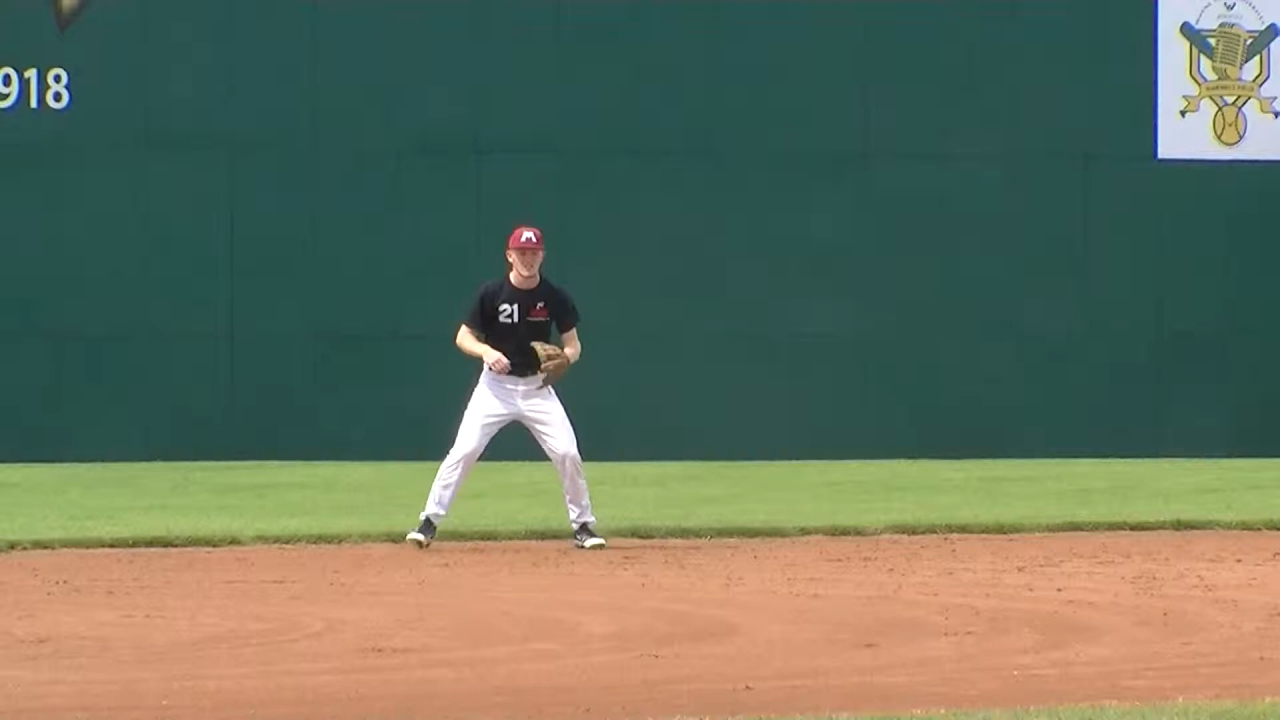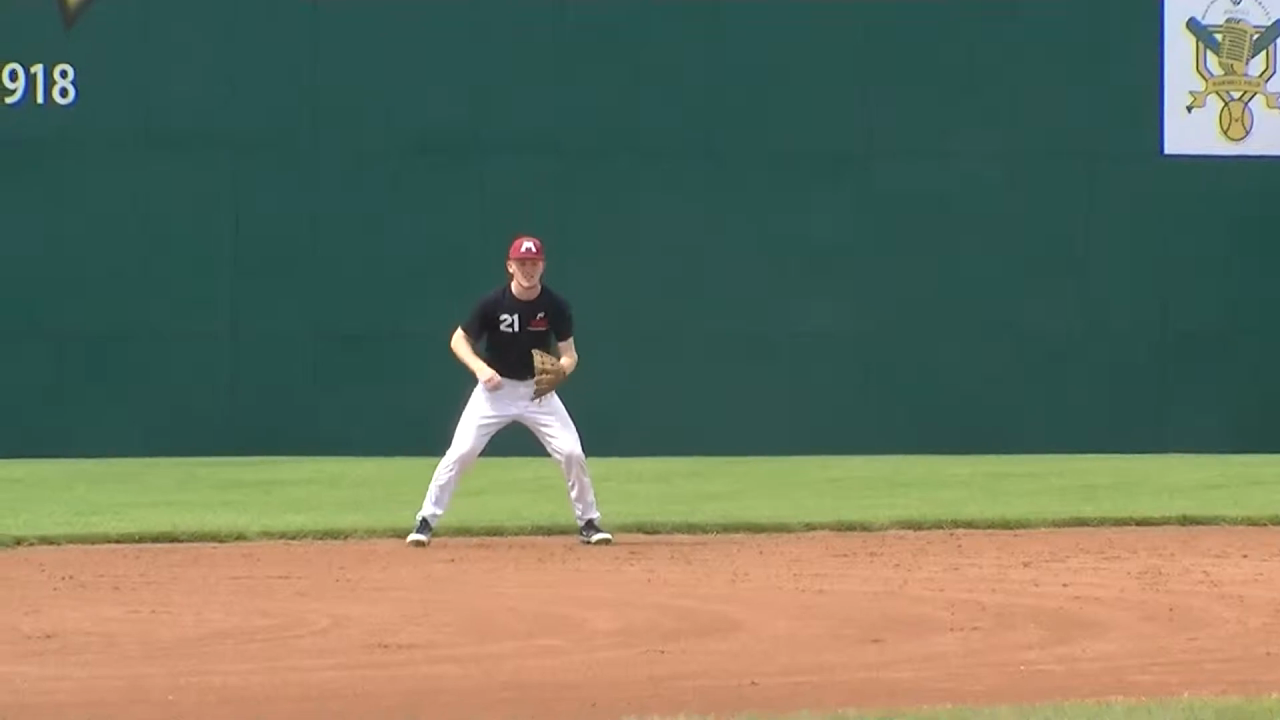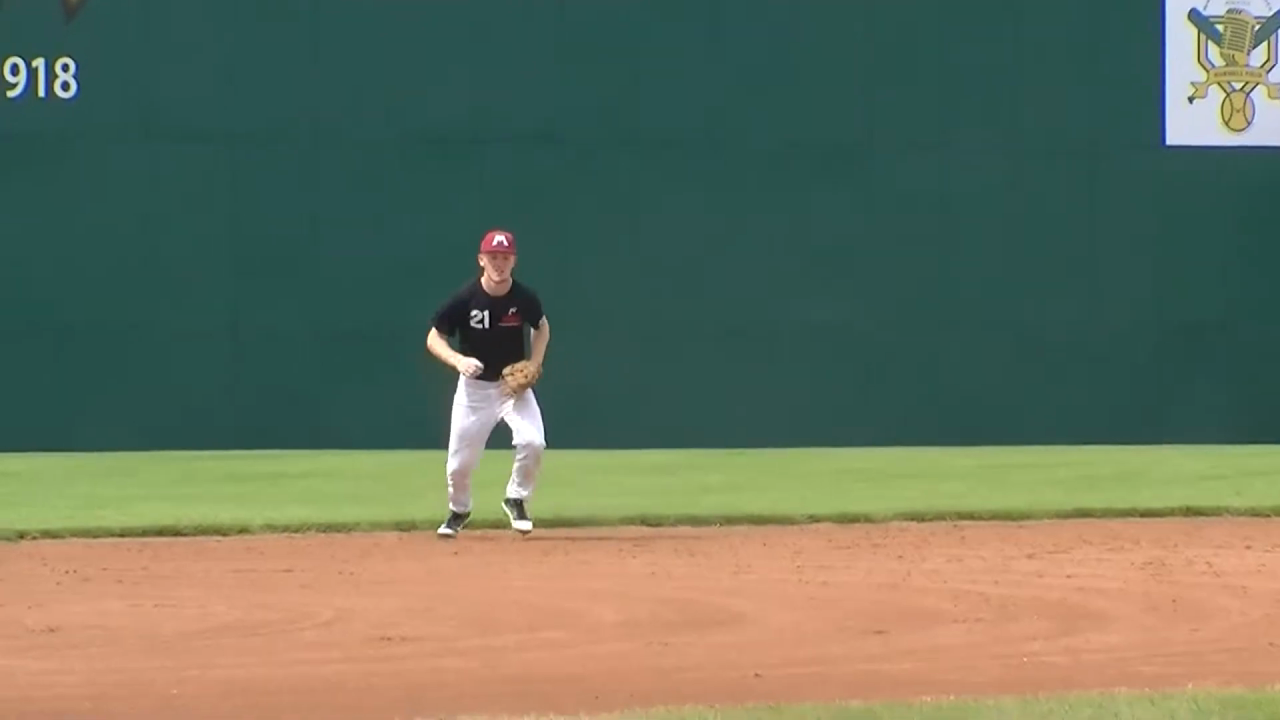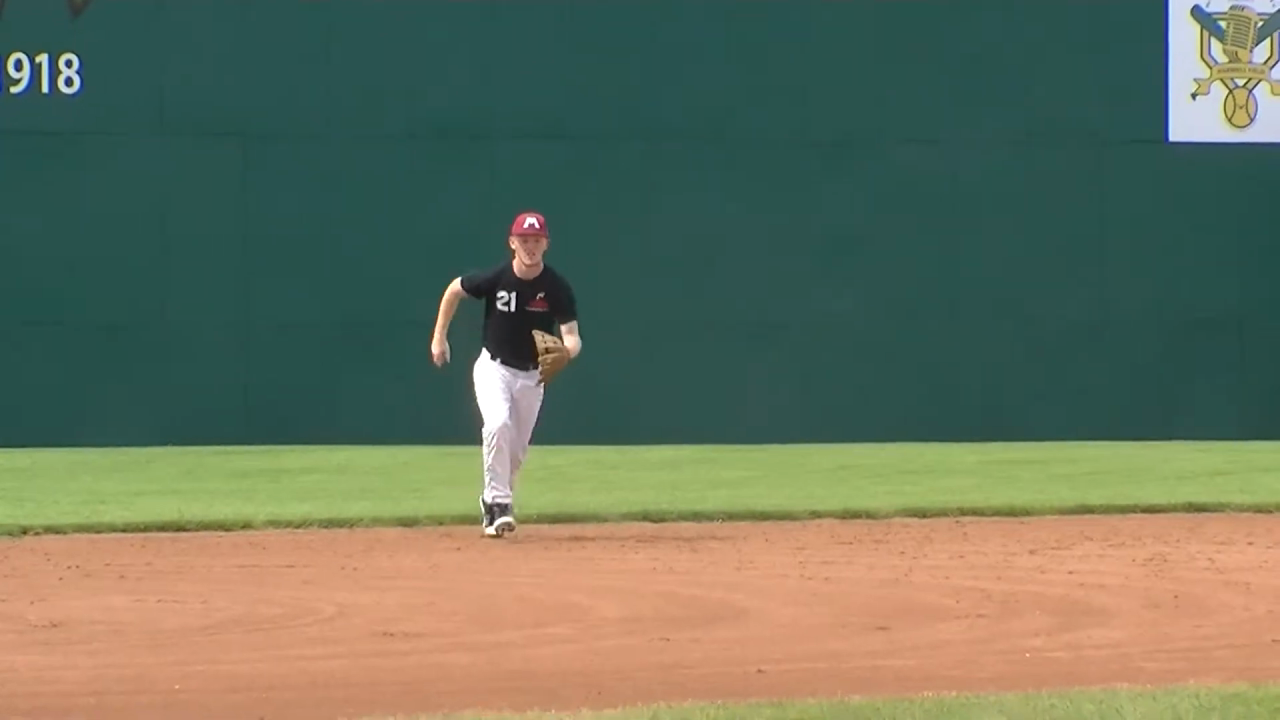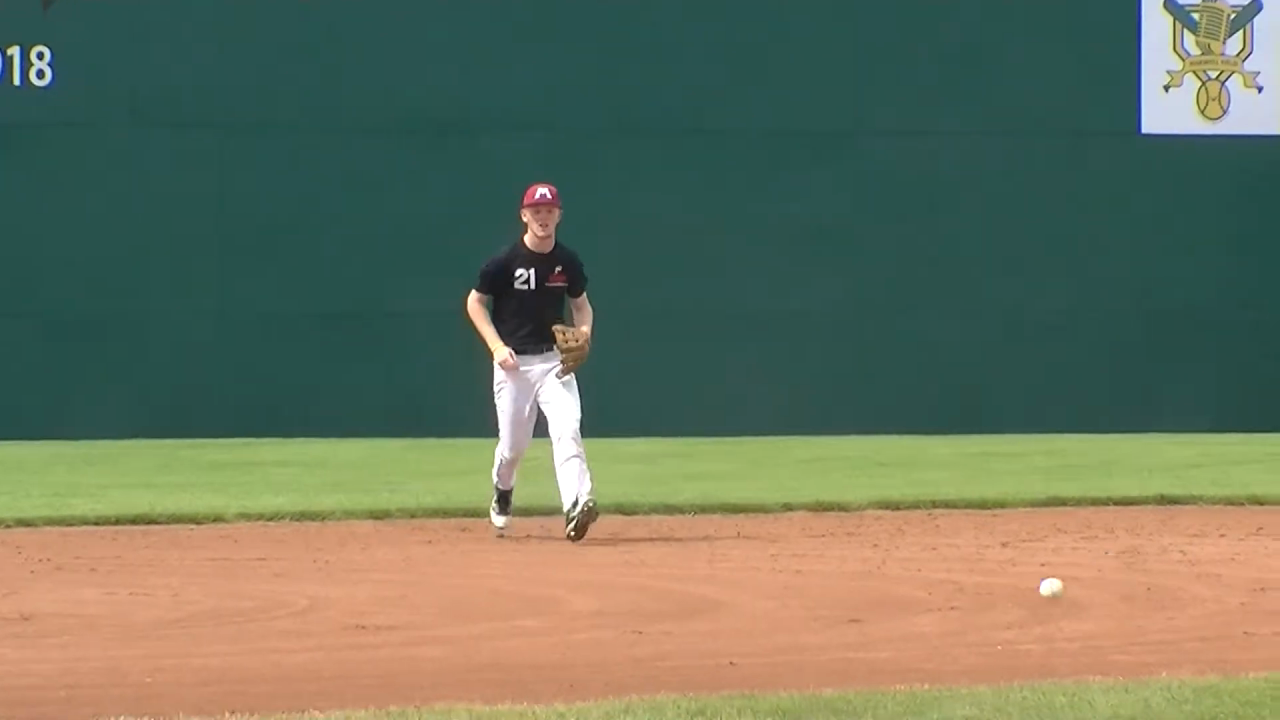
dt=0.4s
person 1, frame 1
left shoulder: (556, 296)
right shoulder: (491, 293)
left elbow: (573, 345)
right elbow: (464, 336)
left wrist: (563, 359)
right wrist: (486, 351)
left hip: (537, 386)
right hip: (495, 384)
left knee: (567, 452)
right knee: (462, 452)
left ankle: (582, 525)
right ankle: (429, 521)
person 1, frame 2
left shoulder: (555, 305)
right shoulder: (493, 302)
left elbow: (569, 354)
right elbow: (458, 340)
left wrist: (561, 370)
right wrist: (480, 367)
left hip: (537, 389)
right hip: (495, 388)
left knee: (572, 452)
right knee: (459, 453)
left ankle: (588, 522)
right ankle: (426, 521)
person 1, frame 3
left shoulder: (525, 297)
right shoulder: (462, 299)
left elbow: (542, 327)
right elbow: (434, 339)
left wrist: (534, 365)
right wrist: (457, 359)
right hip: (473, 388)
left knee: (532, 443)
right knee: (460, 464)
left ankle: (516, 499)
right ankle: (459, 511)
person 1, frame 4
left shoulder: (558, 287)
right shoulder: (494, 277)
left elbow: (572, 337)
right elbow: (453, 290)
left wrist: (568, 351)
right wrist: (438, 338)
left hip: (531, 376)
right hip: (493, 369)
left knee: (514, 451)
right knee: (498, 425)
left ankle: (496, 502)
right ankle: (497, 503)
person 1, frame 5
left shoulder: (568, 260)
right shoulder: (504, 260)
left elbow: (581, 304)
right elbow: (475, 303)
left wrist: (584, 332)
right wrist: (497, 345)
left hip: (554, 360)
right hip: (514, 363)
left knee: (567, 428)
right knee: (513, 446)
left ankle: (577, 507)
right ankle: (502, 492)
